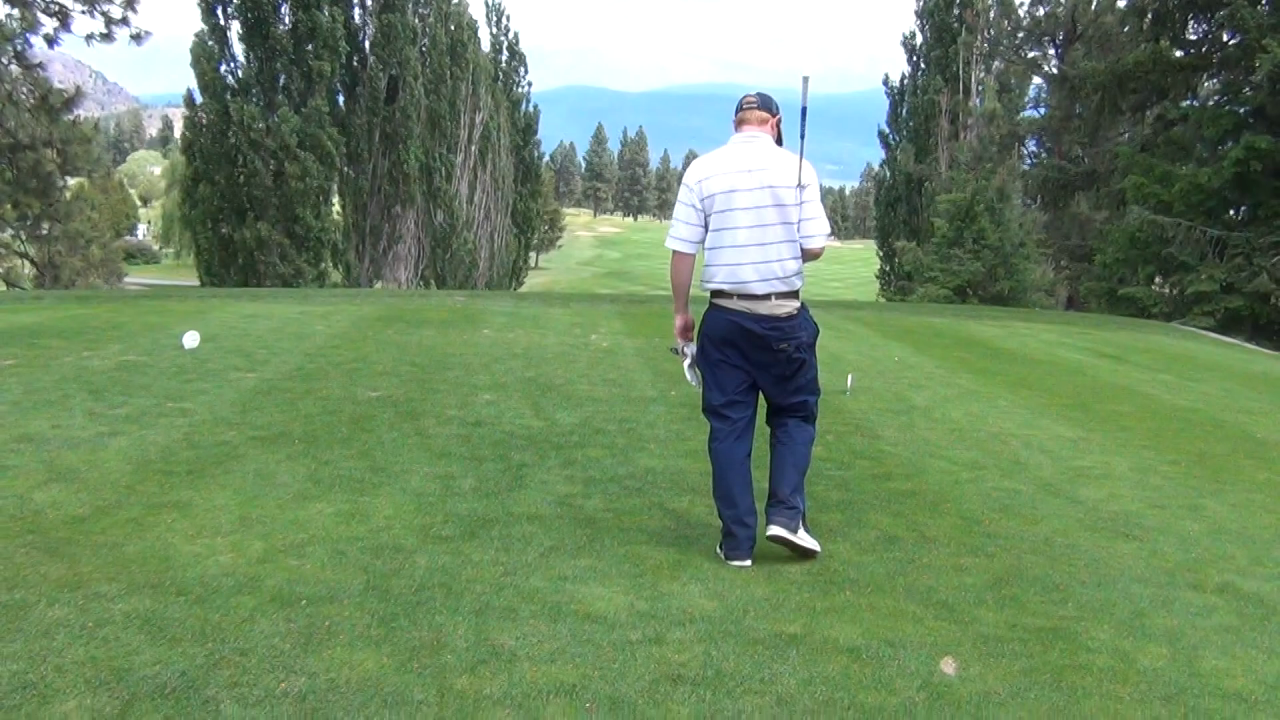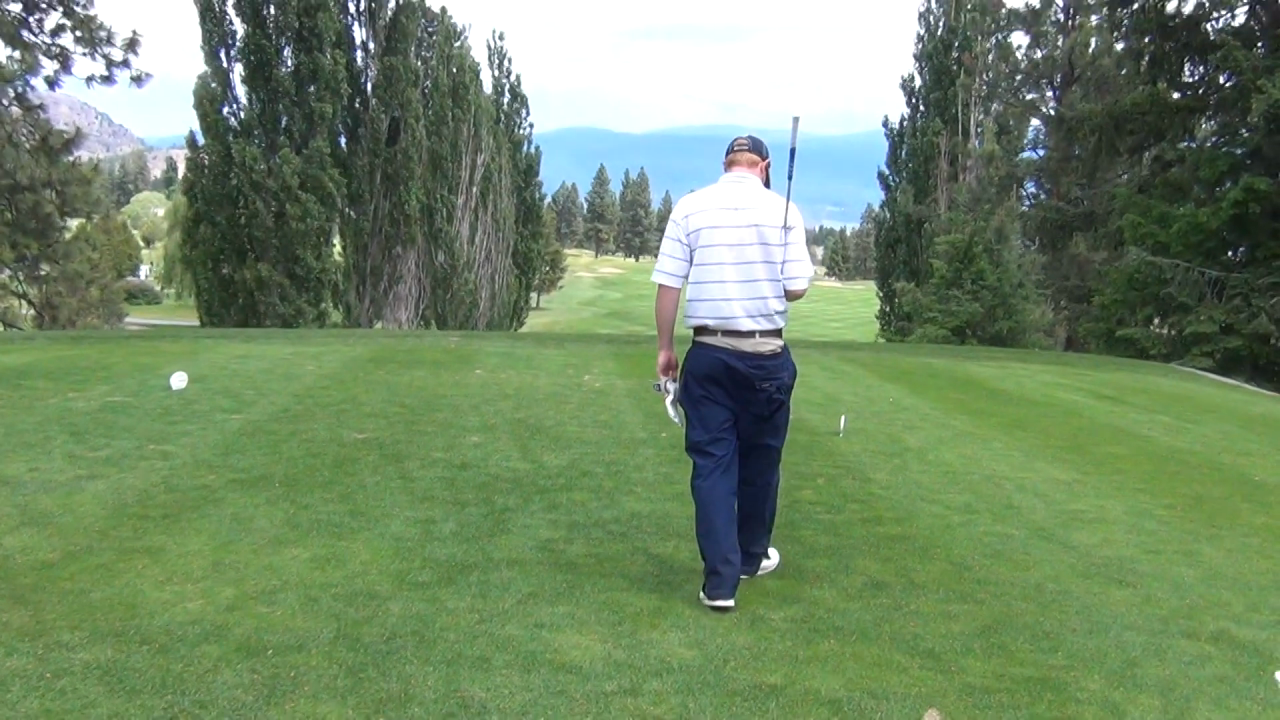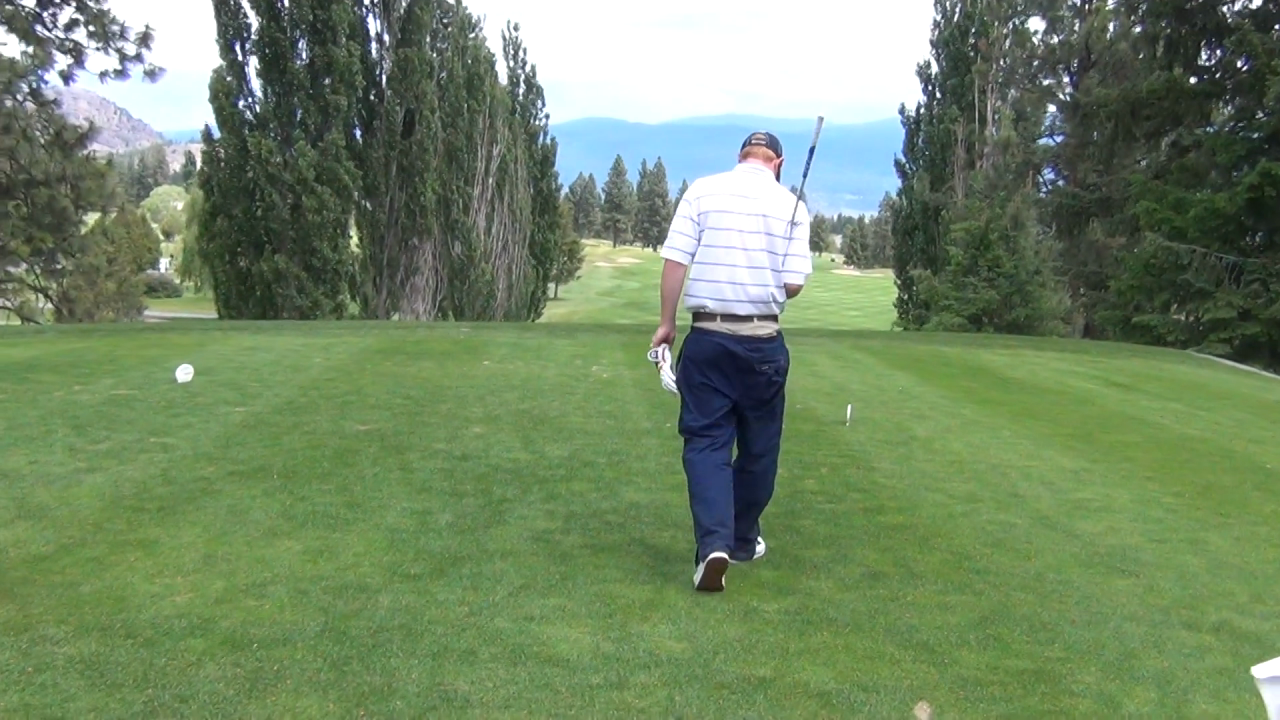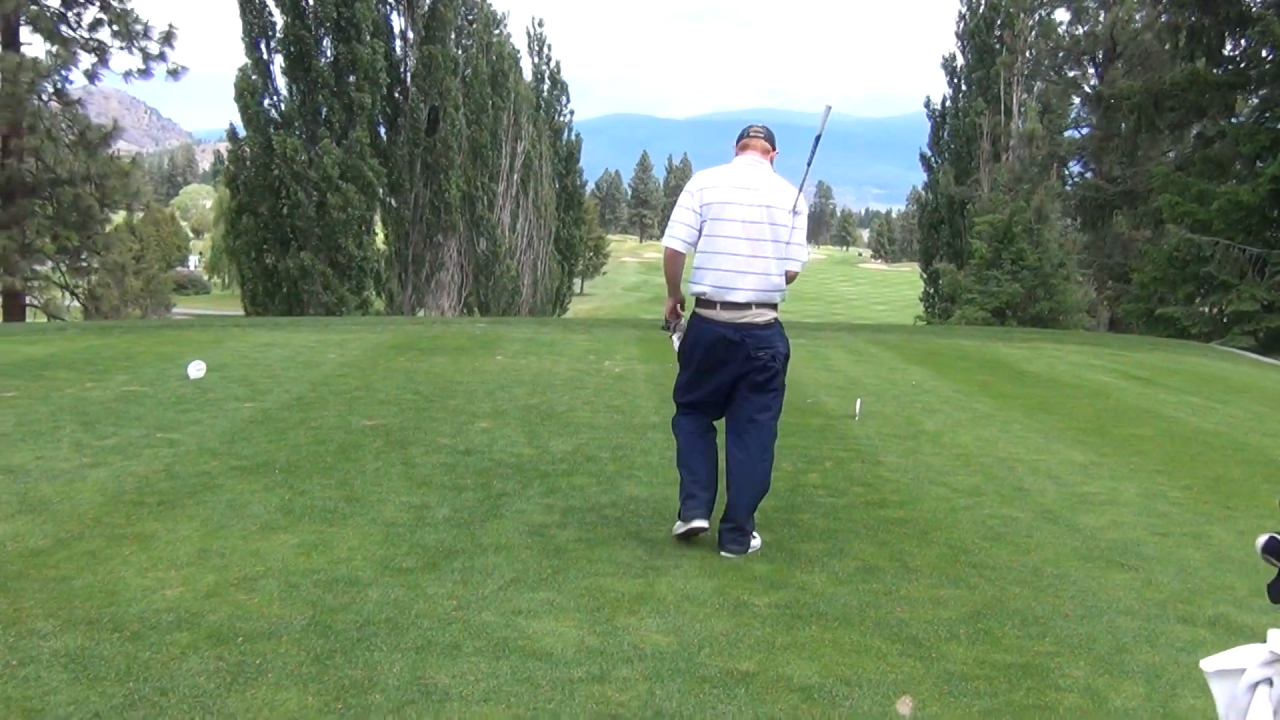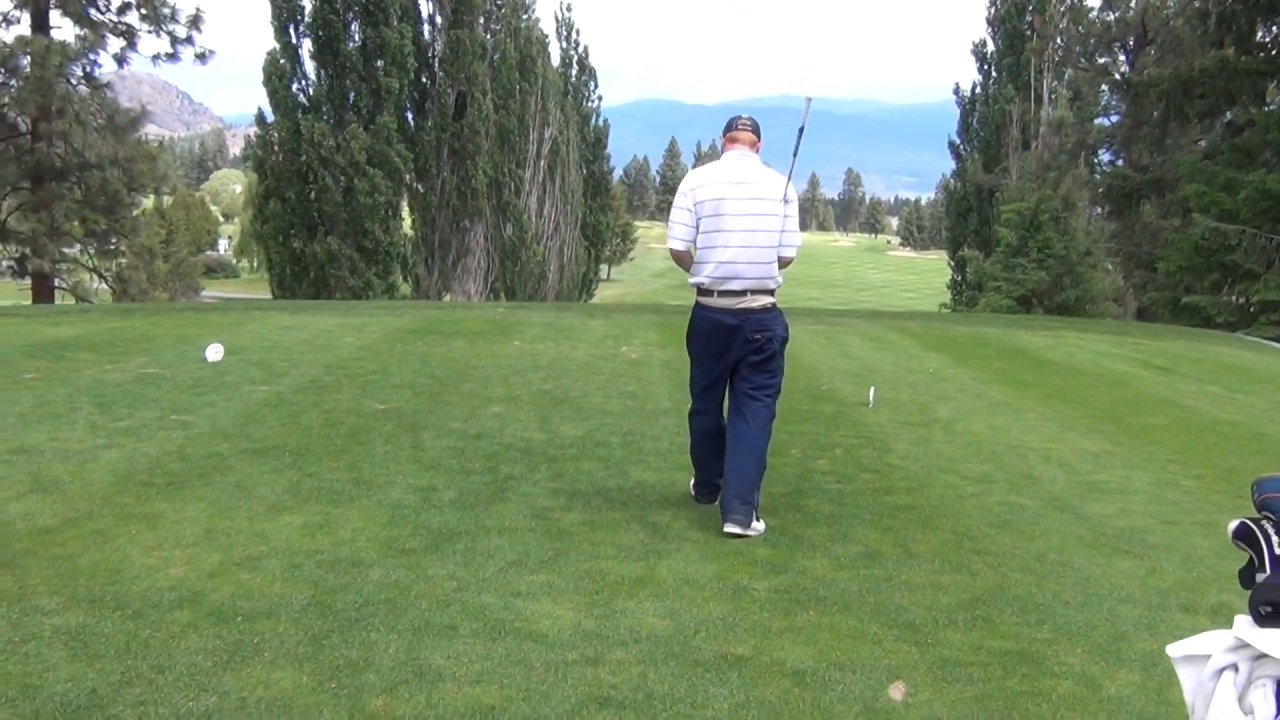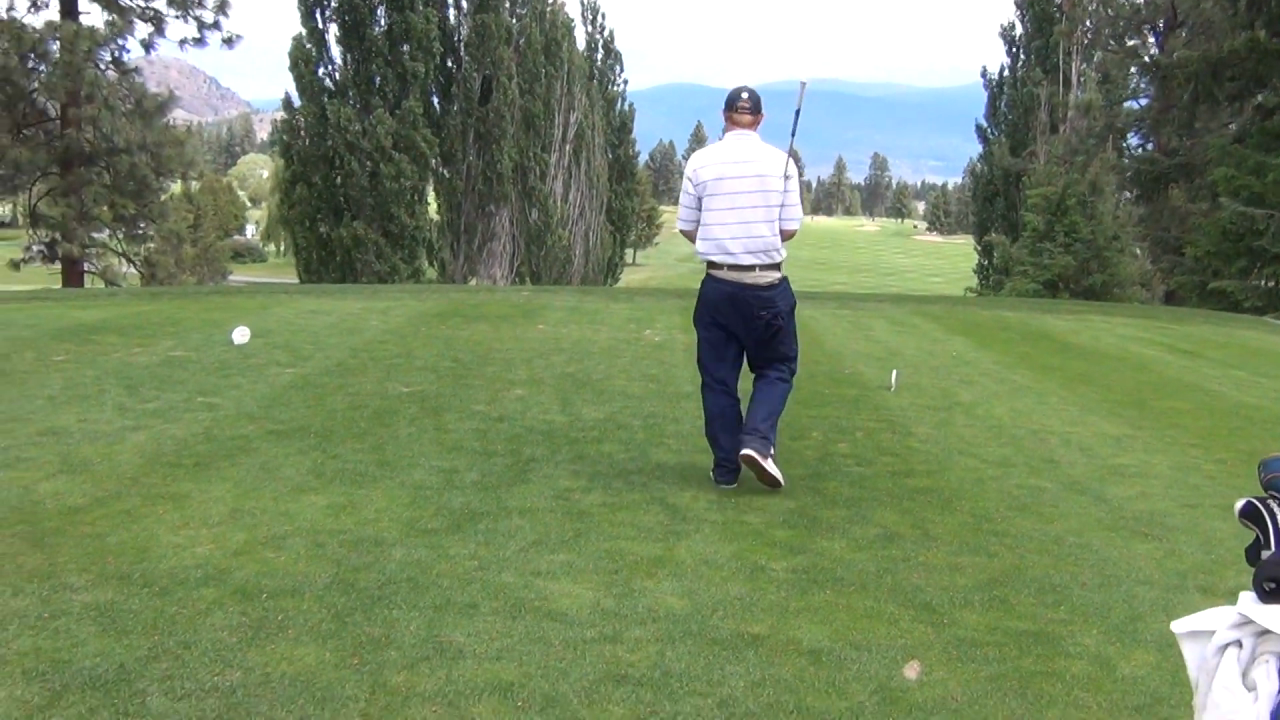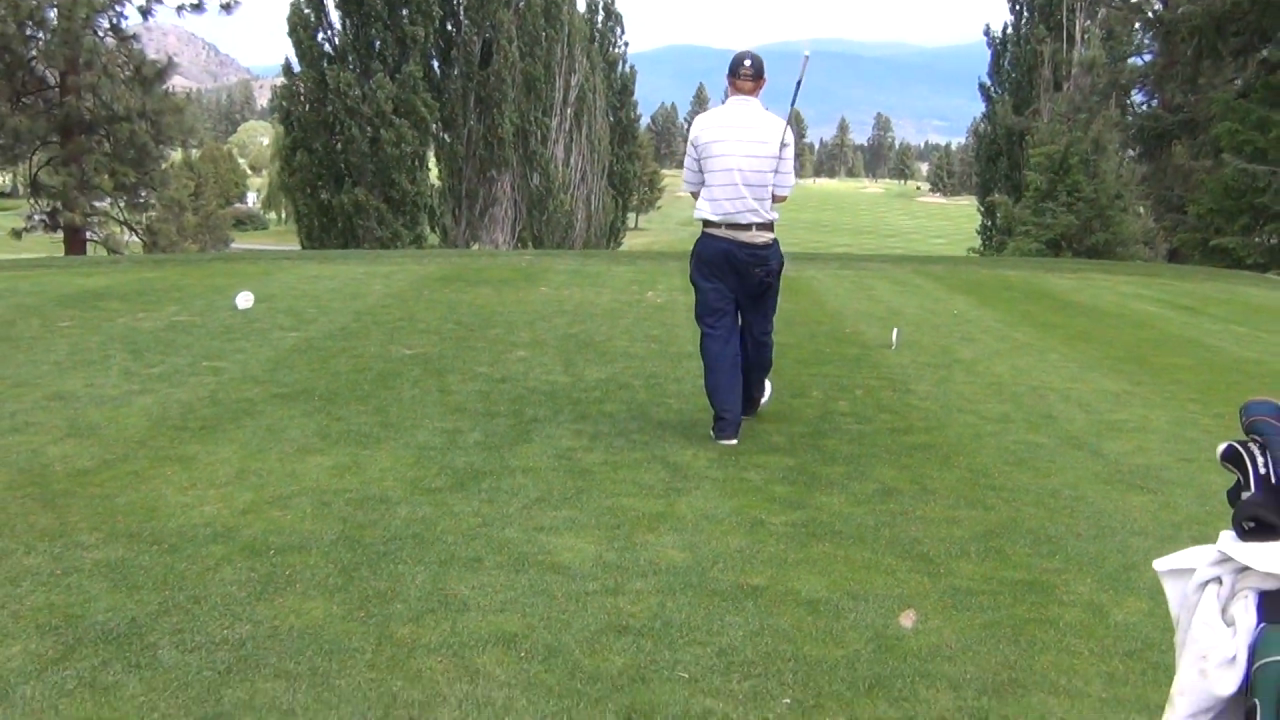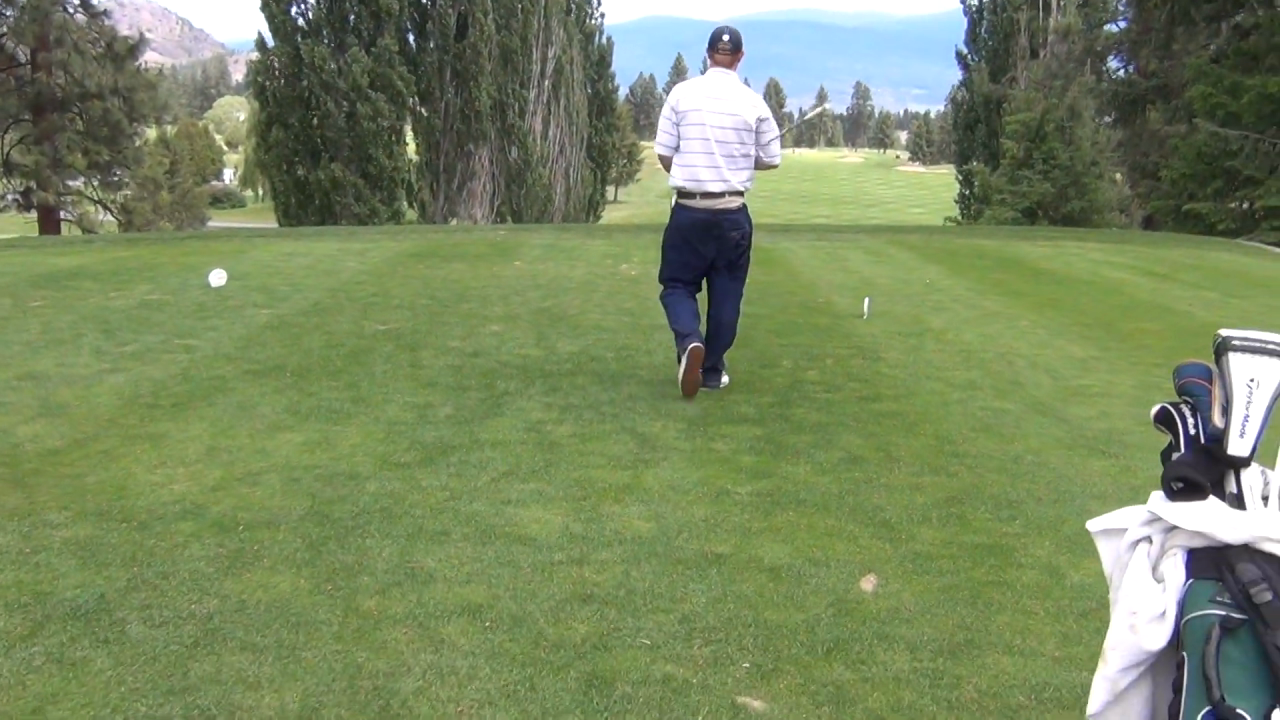
dt=0.3s
person 1, frame 1
left shoulder: (701, 169)
right shoulder: (796, 167)
left elbow: (682, 249)
right elbow: (814, 247)
left wrist: (681, 311)
left hip: (726, 316)
right hip: (783, 315)
left knee: (729, 426)
right knee: (795, 413)
left ankle: (737, 540)
right ankle: (785, 514)
person 1, frame 2
left shoulder: (689, 207)
right shoulder: (783, 209)
left elbow: (668, 284)
right elbow: (796, 288)
left wrist: (665, 348)
left hip: (708, 354)
right hip: (766, 355)
left knee: (712, 464)
right knee: (760, 458)
left ankle: (720, 581)
right ankle: (752, 555)
person 1, frame 3
left shoulder: (701, 190)
right shoulder: (790, 205)
left elbow: (675, 261)
right elbow: (794, 284)
left wrist: (666, 322)
left hip: (707, 337)
right hip: (763, 341)
left knee: (704, 441)
right knee: (759, 446)
left ankle: (714, 542)
right ankle: (743, 540)
person 1, frame 4
left shoulder: (703, 182)
right shoulder: (790, 196)
left elbow: (674, 248)
right elbow: (792, 271)
left wrist: (673, 296)
left hip: (708, 322)
right hip: (762, 329)
left knee: (693, 413)
right knee: (754, 430)
left ankle: (695, 510)
right ankle: (737, 533)
person 1, frame 5
left shoulder: (696, 180)
right shoulder: (780, 184)
left elbow: (678, 249)
right elbow: (786, 255)
left hip: (710, 311)
right hip: (760, 313)
left knee: (706, 403)
right knee: (754, 410)
left ankle: (707, 486)
right ankle: (739, 509)
person 1, frame 6
left shoulder: (700, 161)
right shoulder: (781, 161)
left elbow: (686, 228)
right elbow: (790, 229)
left hip: (718, 285)
right hip: (767, 285)
left knee: (718, 379)
right knee: (776, 368)
left ankle: (725, 468)
right ankle: (758, 441)
person 1, frame 7
left shoulder: (703, 124)
right shoulder: (778, 128)
left elbow: (692, 187)
right elbow: (782, 194)
left hip: (714, 243)
right hip: (760, 245)
left knee: (717, 331)
right knee: (757, 328)
left ankle: (726, 422)
right ankle: (751, 398)
person 1, frame 8
left shoulder: (682, 93)
right shoulder: (754, 103)
left elbow: (664, 153)
right elbow: (771, 161)
left hip: (688, 210)
right hip: (732, 213)
left knee: (677, 286)
right knee: (726, 295)
left ankle: (690, 342)
right ankle: (713, 369)
